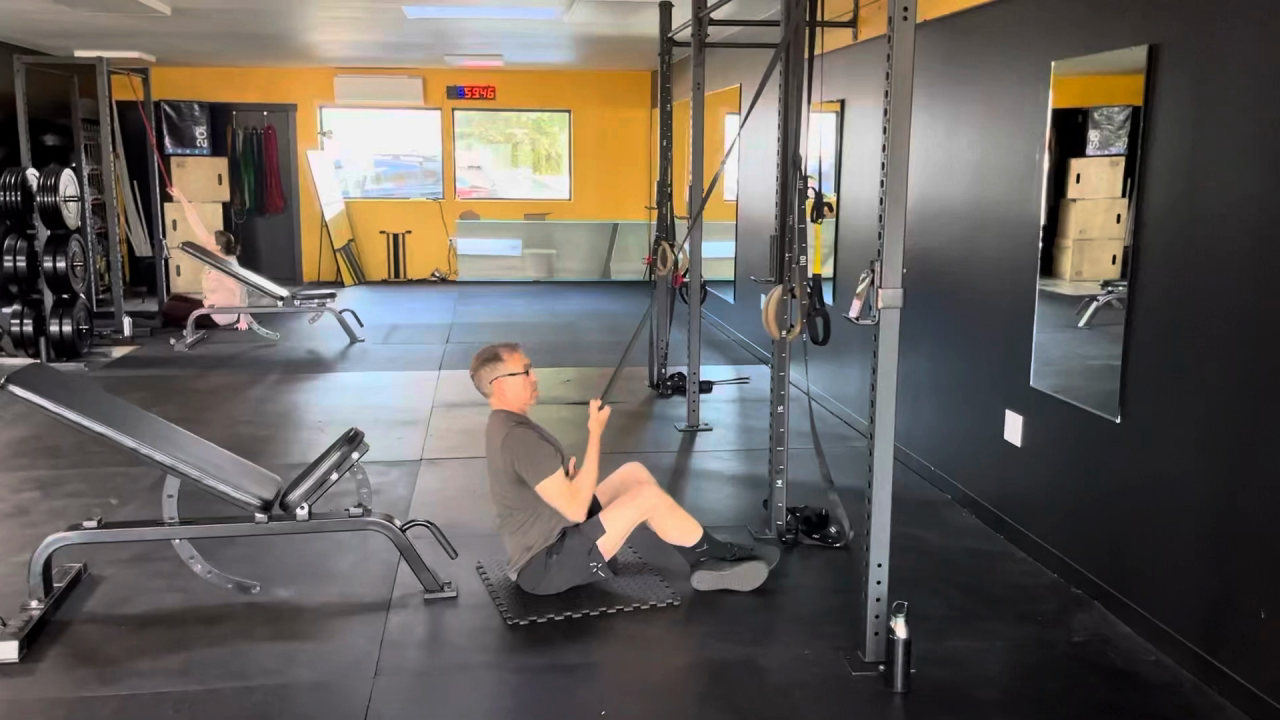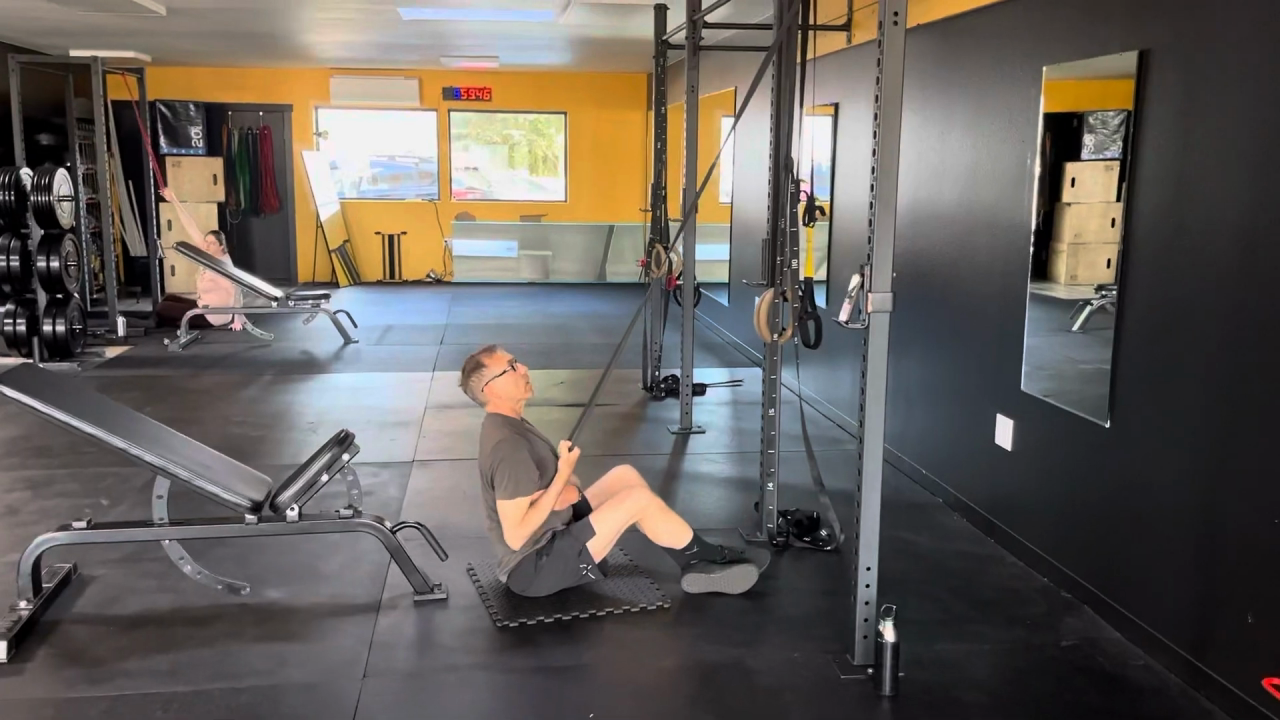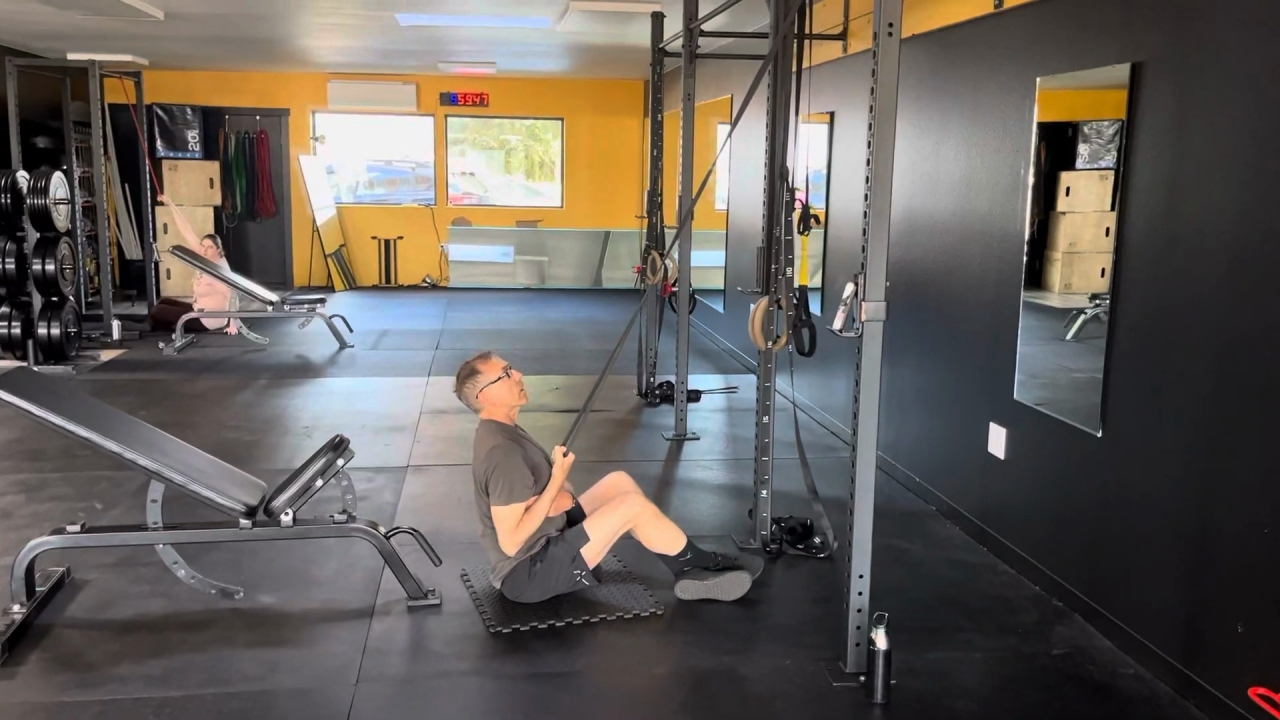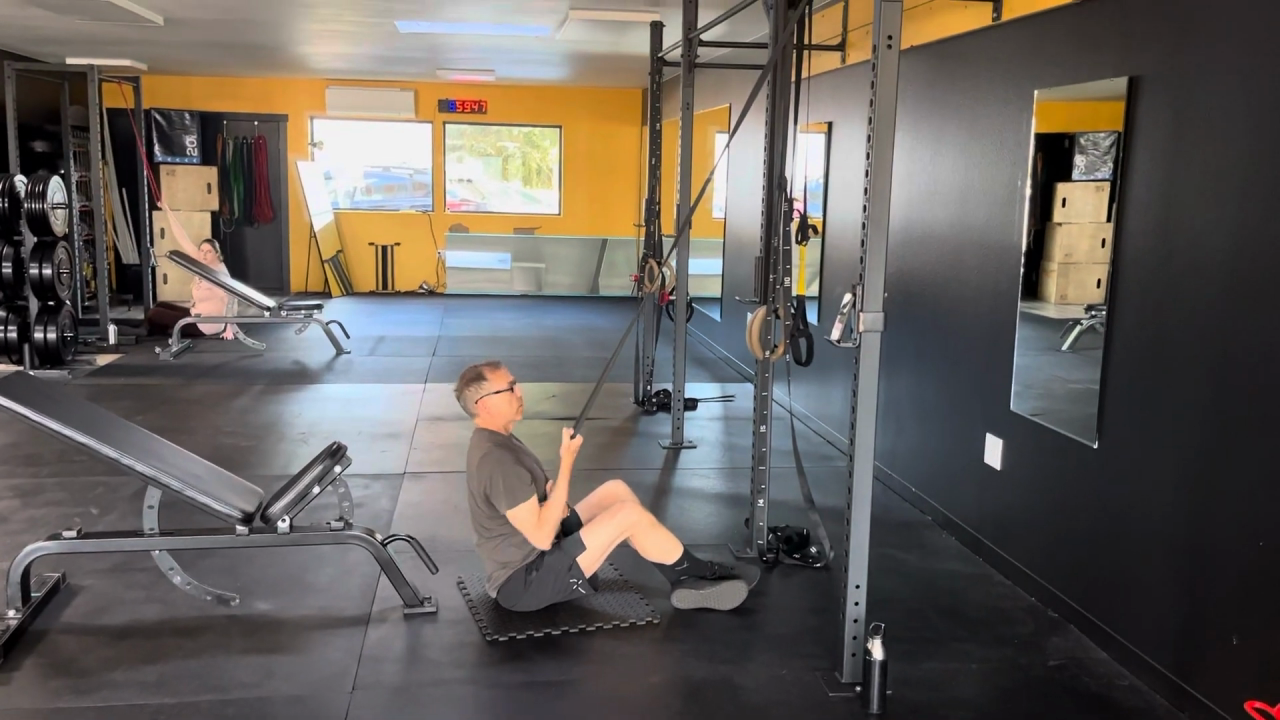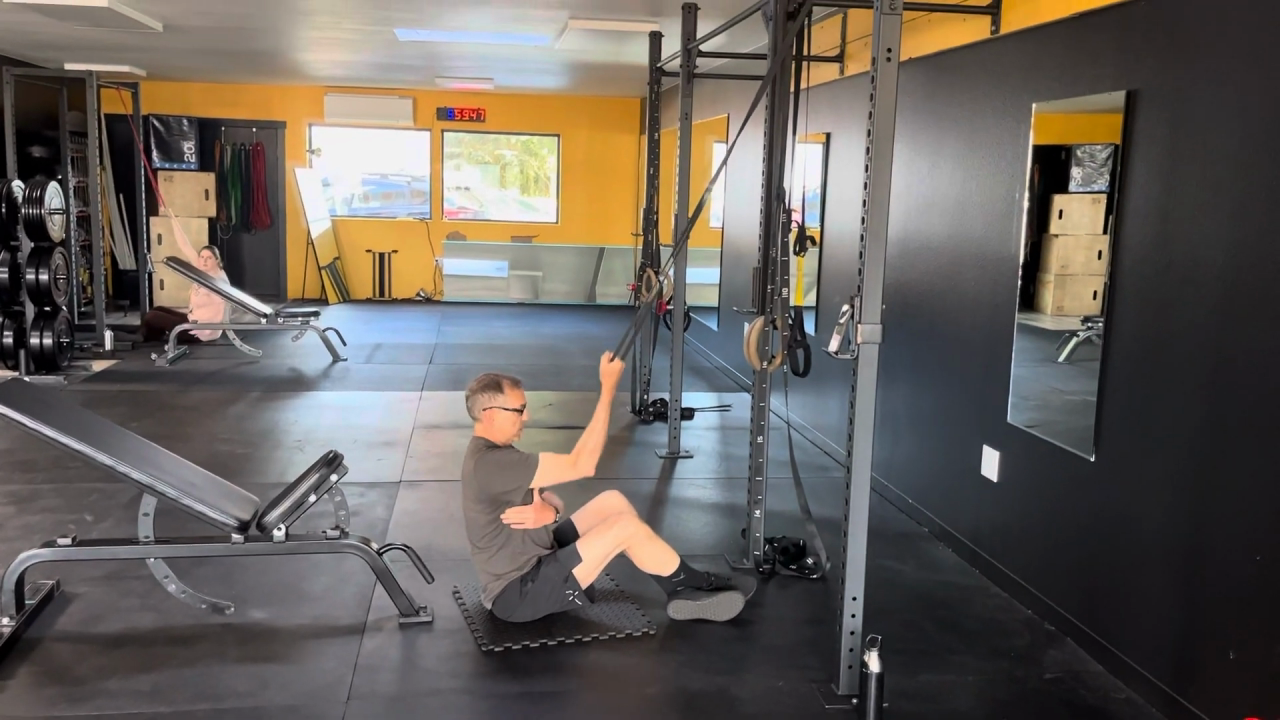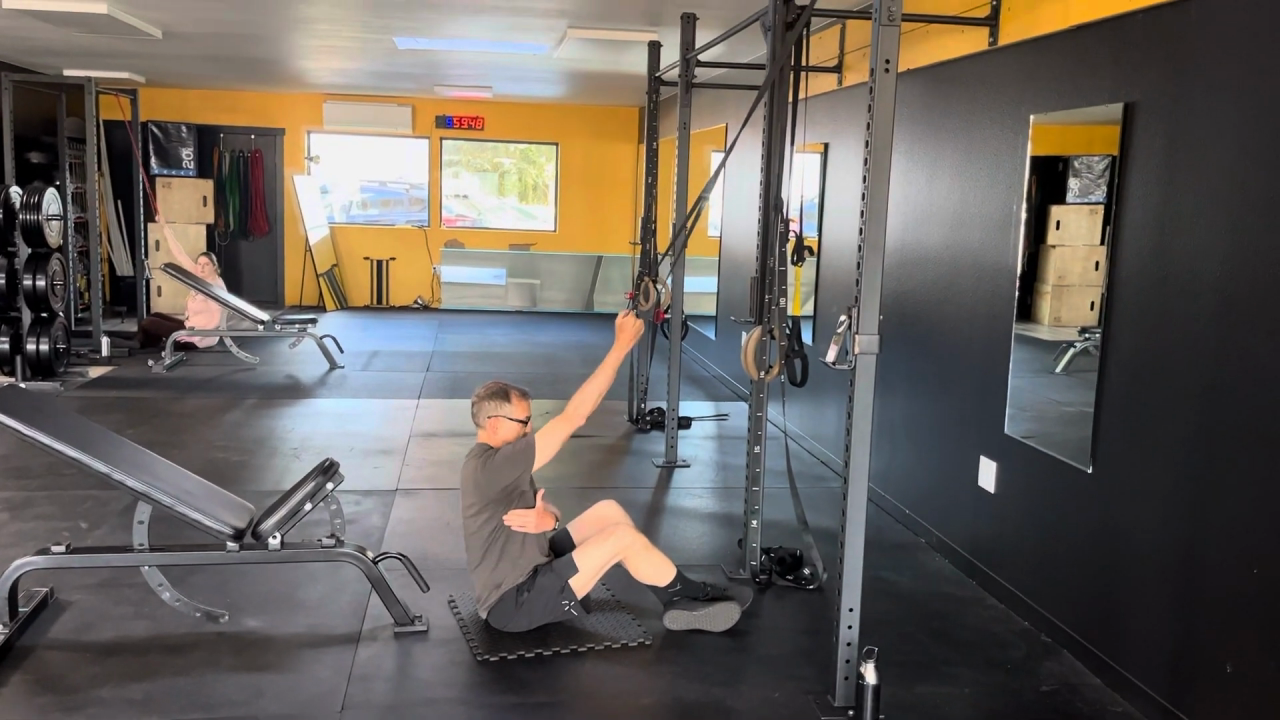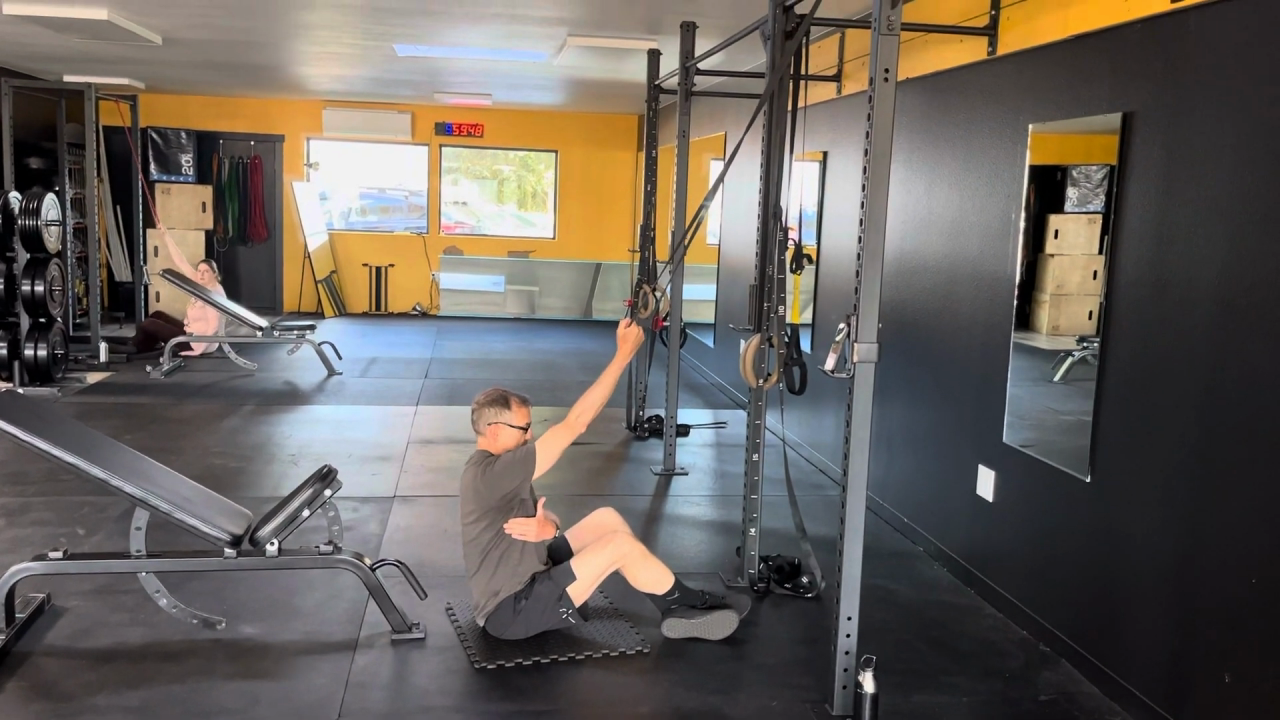
dt=0.4s
person 1, frame 1
left shoulder: (510, 424)
right shoulder: (517, 437)
left elbow: (557, 471)
right elbow: (577, 510)
left wrist: (572, 483)
right wrist: (595, 434)
left hip: (553, 537)
right hip: (544, 566)
left knee: (633, 472)
right knee: (648, 496)
left ankle: (709, 560)
right ankle: (722, 555)
person 1, frame 2
left shoulder: (511, 425)
right shoulder: (507, 446)
left elbow: (556, 481)
right elbow: (515, 536)
left wrist: (570, 491)
right wrist: (563, 479)
left hip: (549, 538)
right hip: (534, 568)
left knee: (624, 476)
right knee: (638, 500)
left ankle: (699, 564)
right ankle: (713, 557)
person 1, frame 3
left shoulder: (505, 431)
right shoulder: (501, 452)
left elbow: (549, 487)
right elbow: (510, 542)
left wrist: (564, 498)
right wrist: (558, 482)
left hip: (543, 544)
right hip: (528, 574)
left knee: (618, 482)
right knee: (633, 505)
left ankle: (693, 569)
right ankle: (705, 564)
person 1, frame 4
left shoulder: (500, 440)
right shoulder: (495, 459)
left elbow: (540, 495)
right elbow: (542, 537)
left wrist: (558, 507)
right wrist: (567, 462)
left hip: (531, 559)
right hip: (523, 583)
left knee: (615, 491)
right knee: (629, 514)
left ankle: (689, 580)
right ankle: (703, 573)
person 1, frame 5
left shoulder: (494, 451)
right shoulder: (491, 464)
left elbow: (549, 498)
right elbow: (582, 466)
left wrist: (549, 513)
right wrist: (608, 388)
left hip: (532, 561)
right hip: (518, 593)
left knee: (612, 501)
right knee: (627, 526)
left ankle: (686, 590)
right ankle: (699, 584)
person 1, frame 6
left shoulder: (493, 460)
right shoulder: (494, 465)
left elbow: (549, 510)
right elbow: (574, 417)
left wrist: (548, 520)
right wrist: (622, 344)
left hip: (527, 574)
right hip: (514, 604)
left knee: (608, 511)
right knee: (622, 536)
left ankle: (683, 599)
right ankle: (696, 595)
person 1, frame 7
left shoulder: (491, 468)
right shoulder: (494, 473)
left elbow: (544, 517)
right elbow: (574, 425)
left wrist: (549, 529)
right wrist: (624, 353)
left hip: (523, 582)
right hip: (511, 610)
left knee: (605, 519)
right knee: (620, 544)
left ankle: (680, 608)
right ankle: (694, 602)
